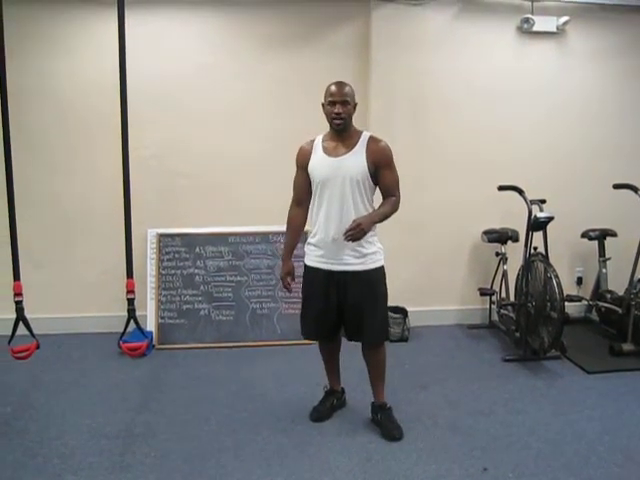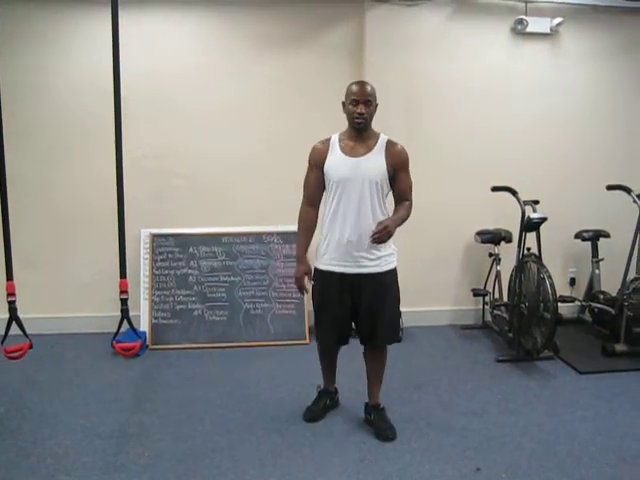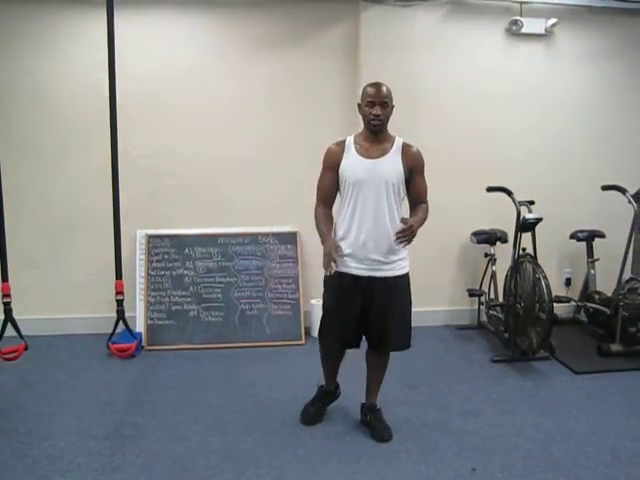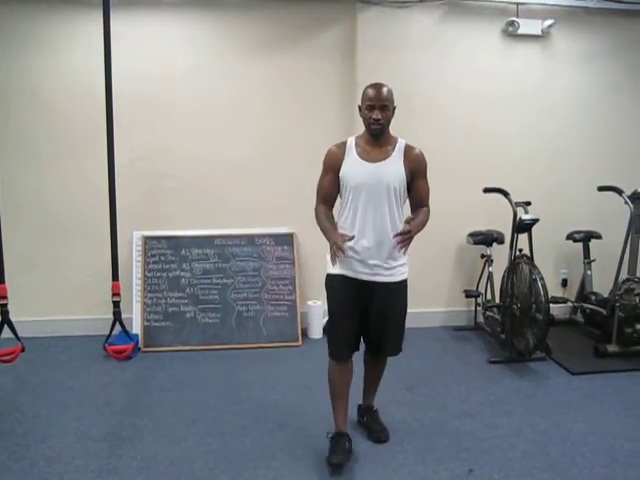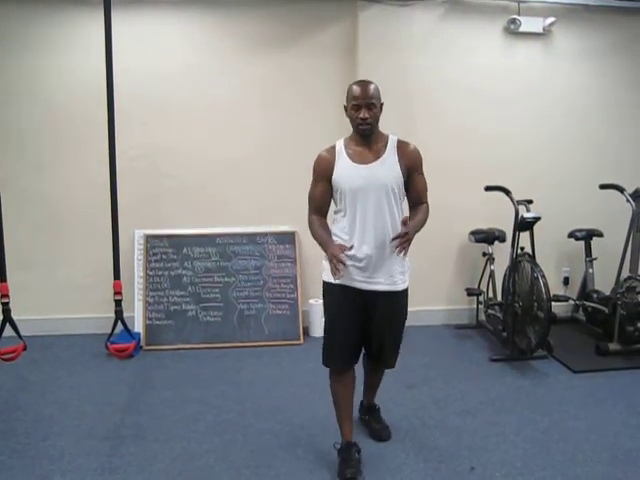
dt=0.4s
person 1, frame 1
left shoulder: (376, 149)
right shoulder: (307, 151)
left elbow: (393, 198)
right elbow: (299, 206)
left wrist: (370, 219)
right wrist: (287, 256)
left hip: (364, 262)
right hip: (320, 261)
left knee: (372, 335)
right knee: (325, 331)
left ankle: (380, 404)
right ankle: (334, 392)
person 1, frame 2
left shoulder: (394, 152)
right shoulder: (322, 150)
left elbow: (405, 200)
right elbow: (310, 206)
left wrist: (394, 221)
right wrist: (301, 257)
left hip: (378, 265)
right hip: (331, 263)
left knee: (377, 338)
right knee: (328, 335)
left ankle: (374, 405)
right ankle: (328, 391)
person 1, frame 3
left shoulder: (409, 155)
right shoulder: (337, 152)
left elbow: (421, 202)
right elbow: (323, 204)
left wrist: (415, 222)
right wrist: (327, 240)
left hip: (390, 268)
right hip: (345, 265)
left knee: (382, 342)
right knee: (333, 339)
left ankle: (371, 407)
right ankle: (328, 389)
person 1, frame 4
left shoulder: (412, 157)
right shoulder: (338, 154)
left elbow: (422, 206)
right elbow: (323, 204)
left wrist: (414, 227)
right wrist: (331, 235)
left hip: (390, 271)
right hip: (345, 269)
left knee: (380, 347)
right knee: (340, 350)
left ankle: (368, 408)
right ankle: (340, 433)
person 1, frame 5
left shoulder: (406, 154)
right shoulder: (328, 159)
left elbow: (421, 203)
right elbow: (316, 213)
left wrist: (412, 226)
right wrist: (328, 246)
left hip: (390, 277)
right hip: (343, 277)
left knee: (381, 354)
right knee: (340, 361)
left ankle: (369, 406)
right ankle: (347, 443)
